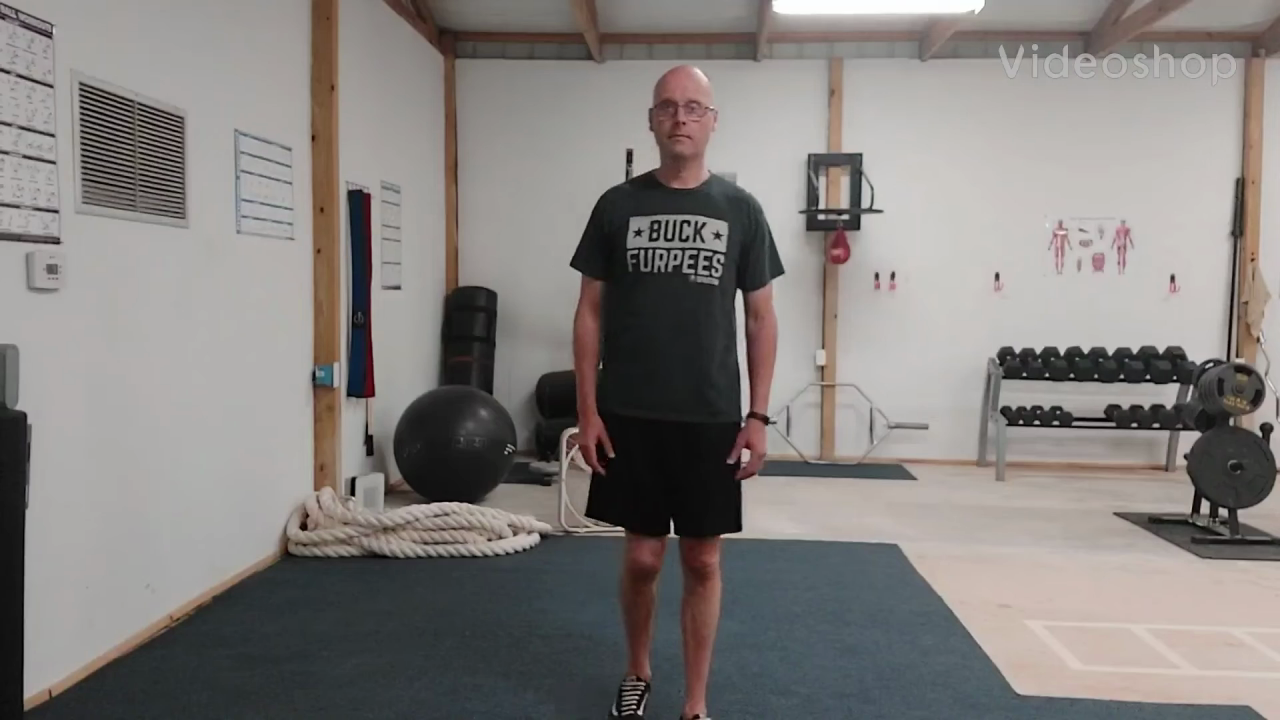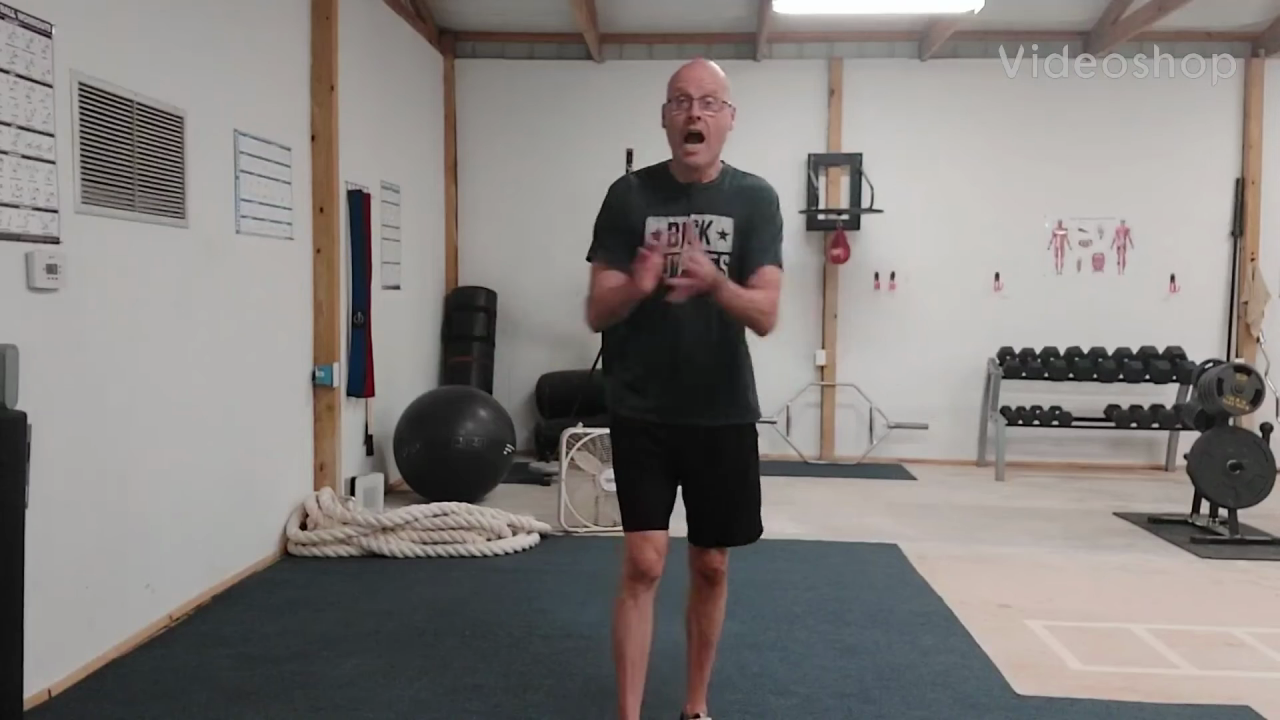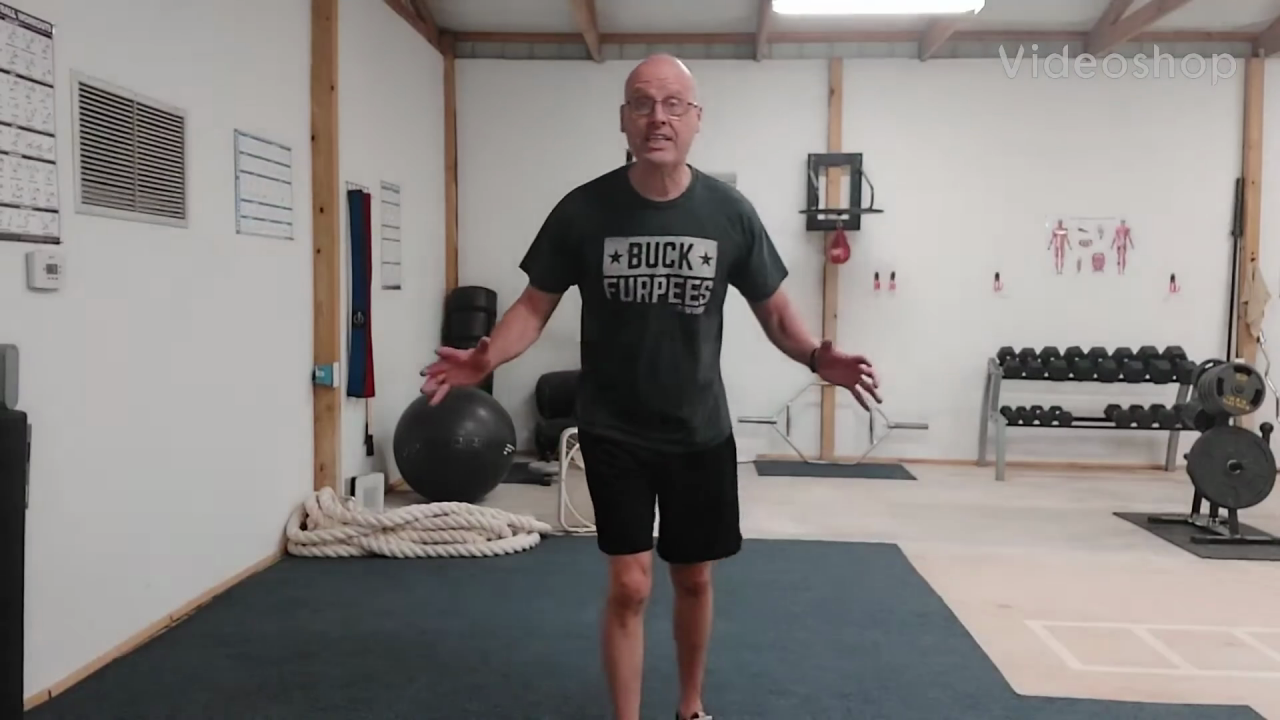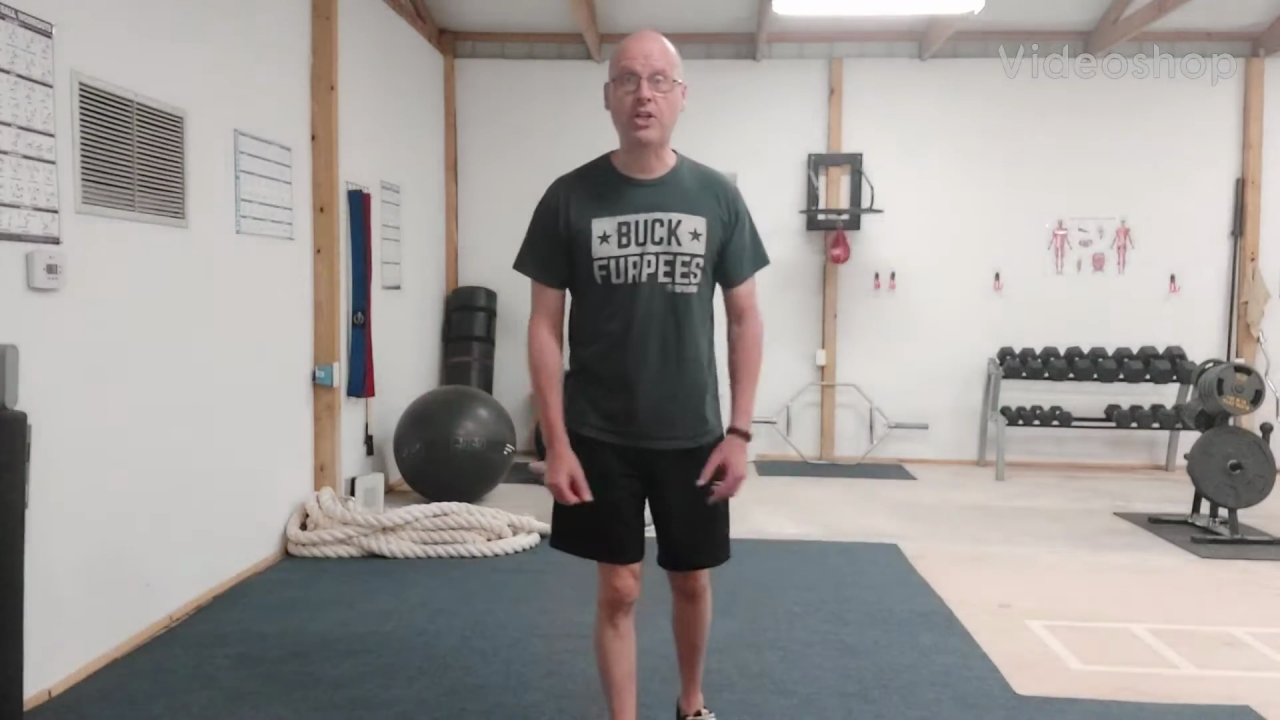
dt=0.5s
person 1, frame 1
left shoulder: (740, 209)
right shoulder: (617, 205)
left elbow: (760, 316)
right elbow: (591, 309)
left wrist: (757, 414)
right wrist: (586, 409)
left hip: (711, 417)
right hip: (631, 415)
left knee: (702, 561)
right knee: (642, 558)
person 1, frame 2
left shoulder: (755, 198)
right shoulder: (630, 195)
left elbow: (764, 310)
right elbow: (599, 312)
left wrist: (712, 281)
right wrist: (637, 283)
left hip: (723, 416)
right hip: (641, 414)
left knee: (710, 567)
right knee: (643, 563)
person 1, frame 3
left shoulder: (730, 212)
right shoulder: (583, 211)
left elbow: (774, 310)
right elbow: (535, 304)
left wrist: (818, 357)
right wrist: (486, 357)
left hip: (700, 433)
right hip: (614, 433)
left knee: (694, 578)
right knee: (630, 585)
person 1, frame 4
left shoulder: (717, 196)
right shoulder: (569, 199)
left elbow: (744, 315)
right elbow: (546, 325)
left wrist: (738, 429)
right wrist: (555, 441)
left hip: (692, 434)
right hip: (602, 436)
left knee: (692, 582)
right knee: (619, 589)
